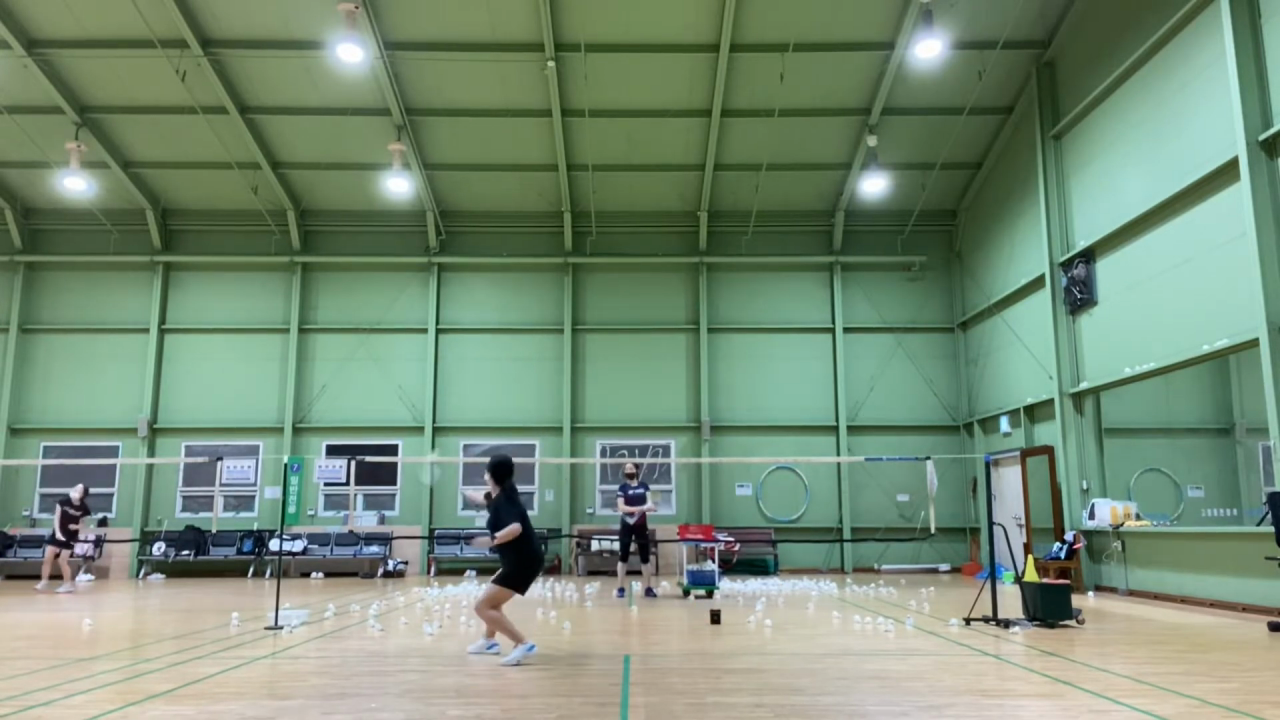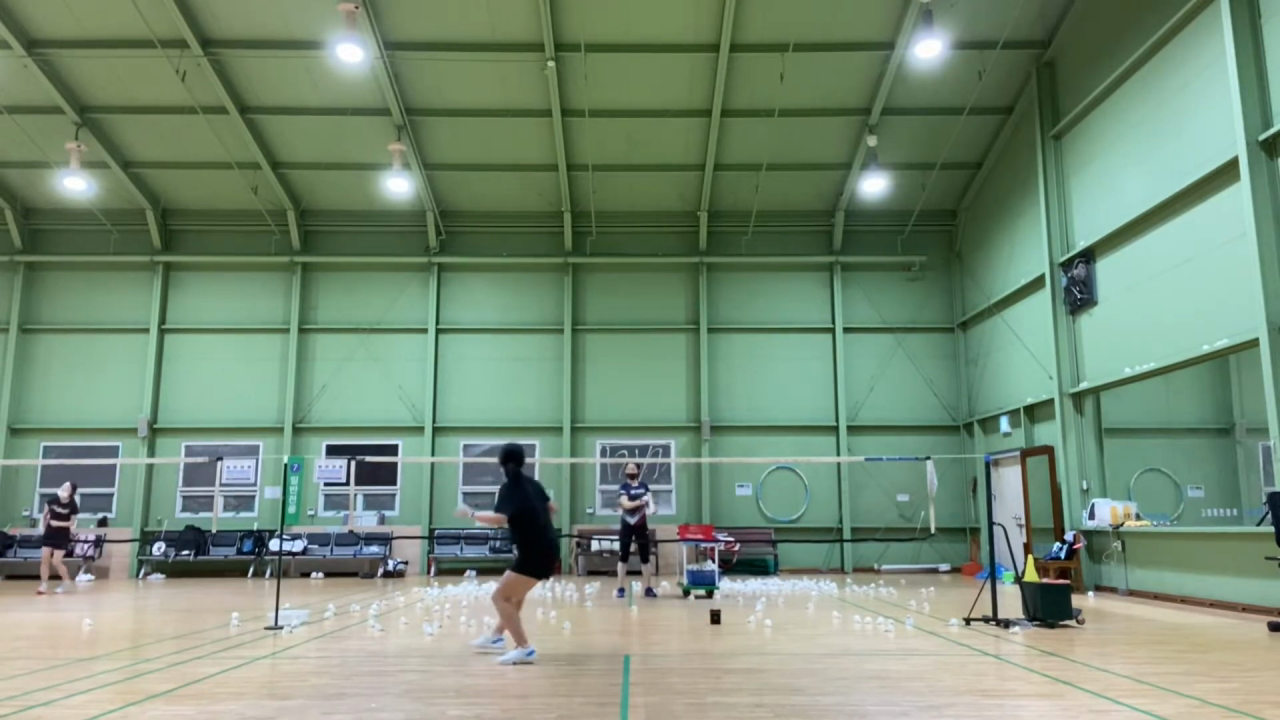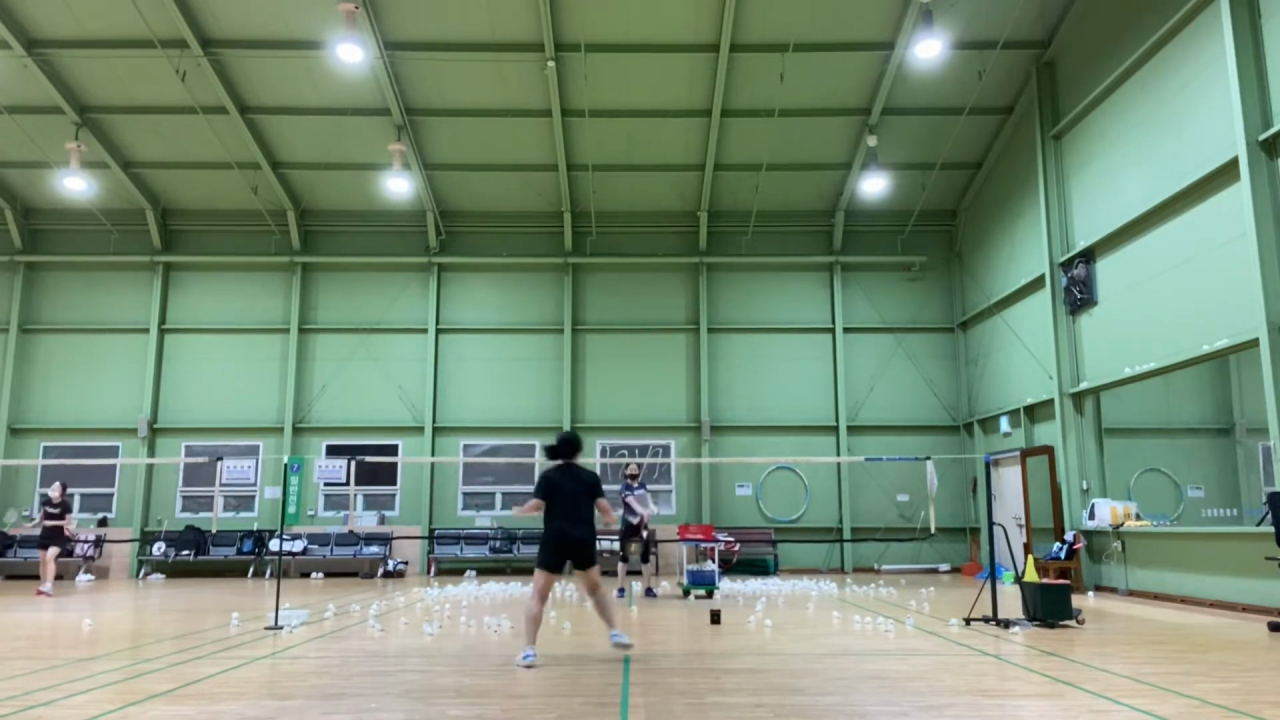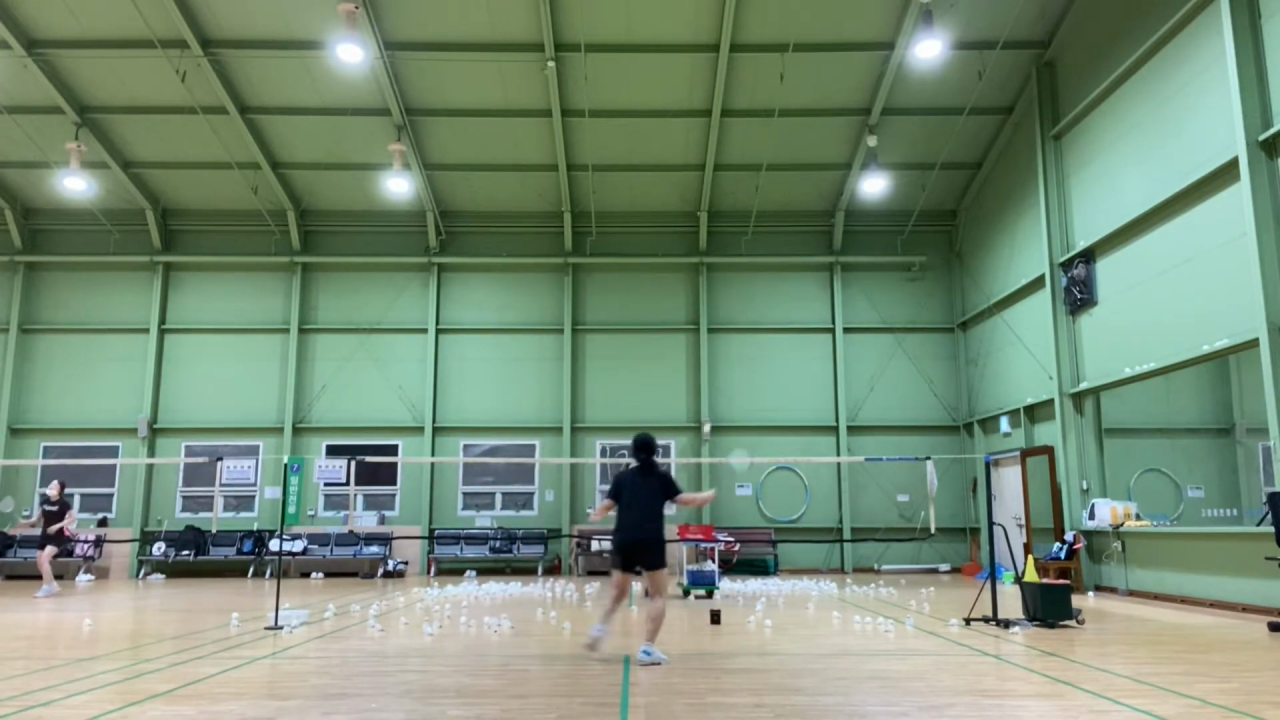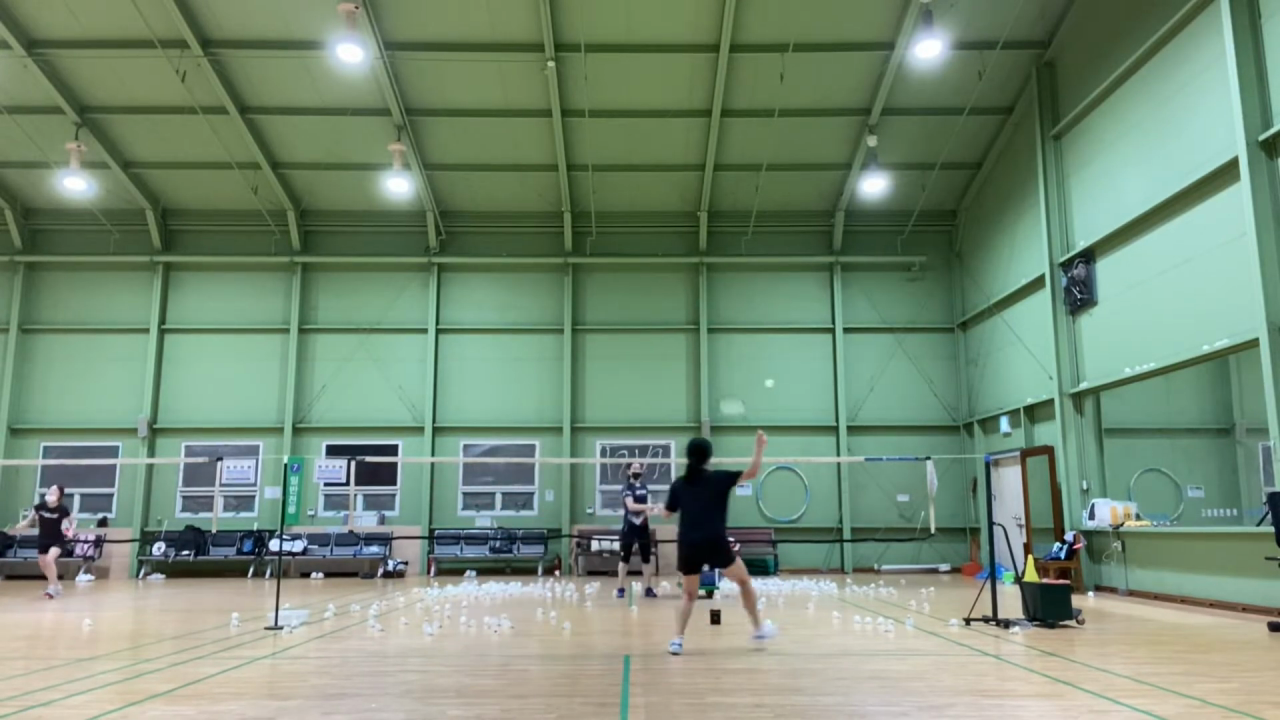
dt=0.3s
person 1, frame 1
left shoulder: (501, 502)
right shoulder: (503, 496)
left elbow: (516, 528)
right elbow: (484, 499)
left wrist: (493, 539)
right wrist: (469, 494)
left hip: (523, 564)
right hip: (521, 561)
left knee: (482, 606)
right knee: (489, 597)
left ankle: (523, 644)
right ankle: (489, 640)
person 1, frame 2
left shoulder: (509, 488)
right shoulder: (531, 483)
left elbow: (499, 519)
right elbow: (552, 508)
left wrist: (472, 514)
left hip: (536, 552)
right hip: (547, 548)
left knee: (500, 597)
right knee: (512, 592)
left ankle: (525, 649)
right ankle: (497, 637)
person 1, frame 3
left shoulder: (548, 476)
right shoulder: (589, 476)
left elbow: (535, 506)
right elbow: (603, 507)
left wrist: (521, 510)
right wrist: (612, 520)
left hip: (554, 540)
right hip: (583, 541)
left knee: (538, 597)
right knee: (594, 589)
left ankle: (529, 651)
right ankle: (615, 634)
person 1, frame 4
left shoulder: (621, 477)
right shoulder: (661, 477)
left elbow: (606, 506)
right elbow: (683, 500)
left wrist: (596, 515)
right wrist: (707, 496)
left hip: (623, 540)
right hip: (651, 541)
left knee: (618, 594)
right knee: (657, 595)
left ankle: (600, 629)
right ankle: (648, 648)
person 1, frame 5
left shoulder: (679, 485)
right shoulder: (719, 478)
left elbow: (667, 514)
right elbow: (751, 473)
right wrist: (759, 446)
left hip: (688, 545)
right hip: (715, 543)
left knee: (689, 595)
right knee: (744, 581)
left ankle: (677, 640)
right ankle: (758, 629)
